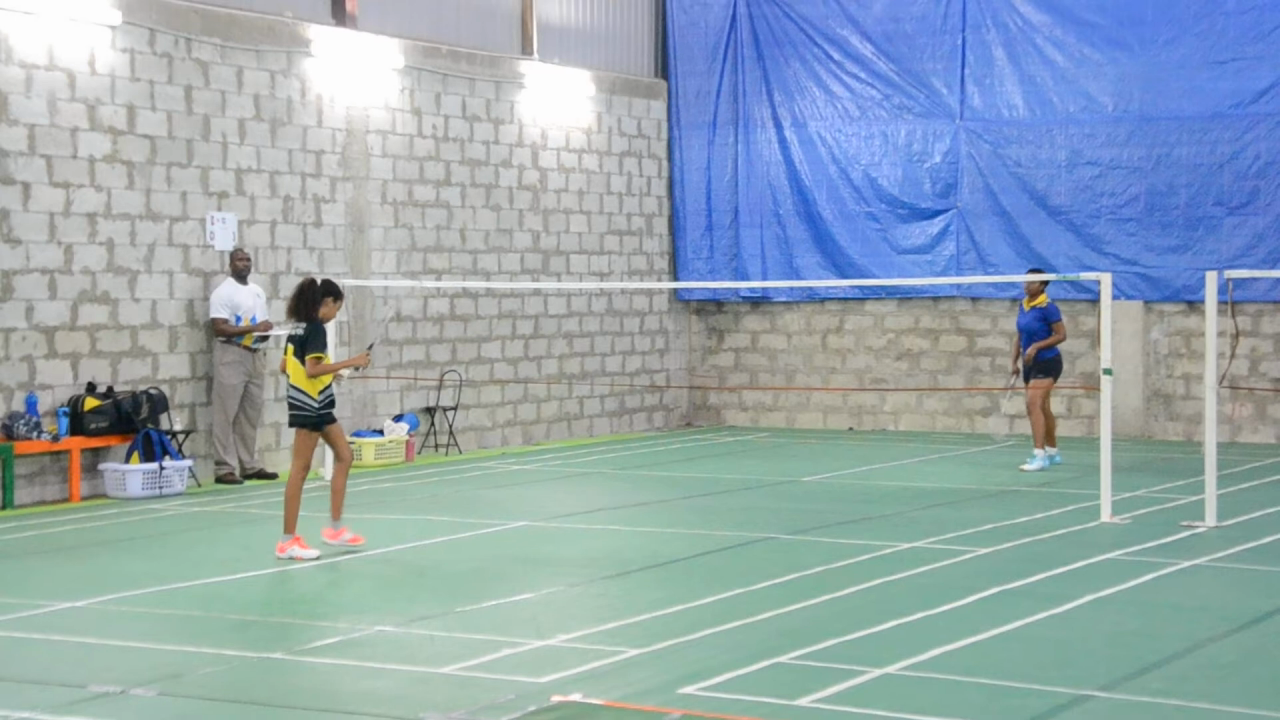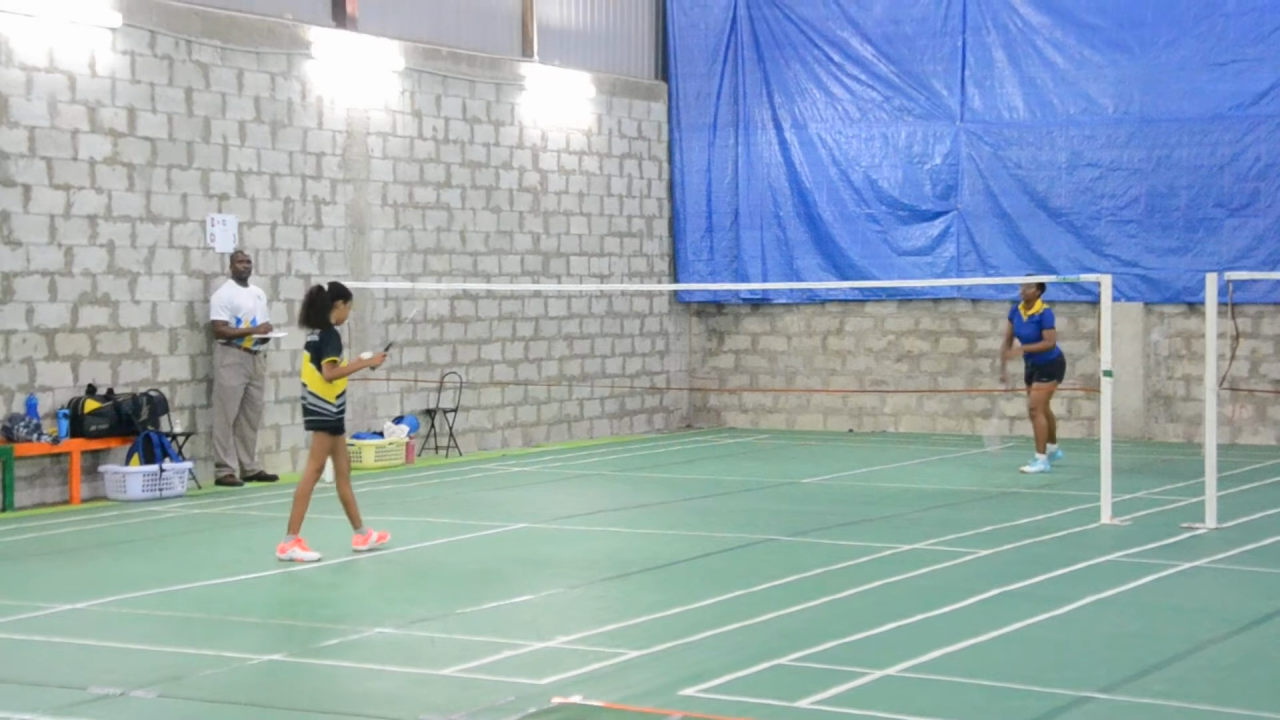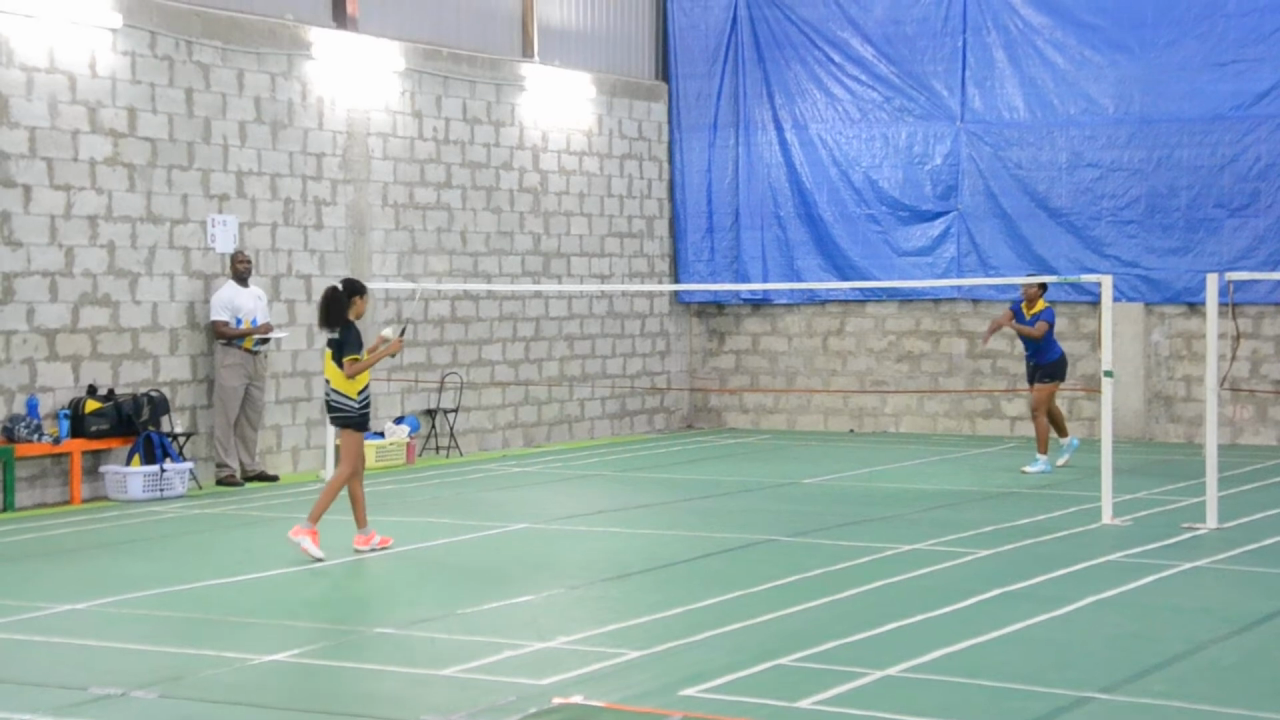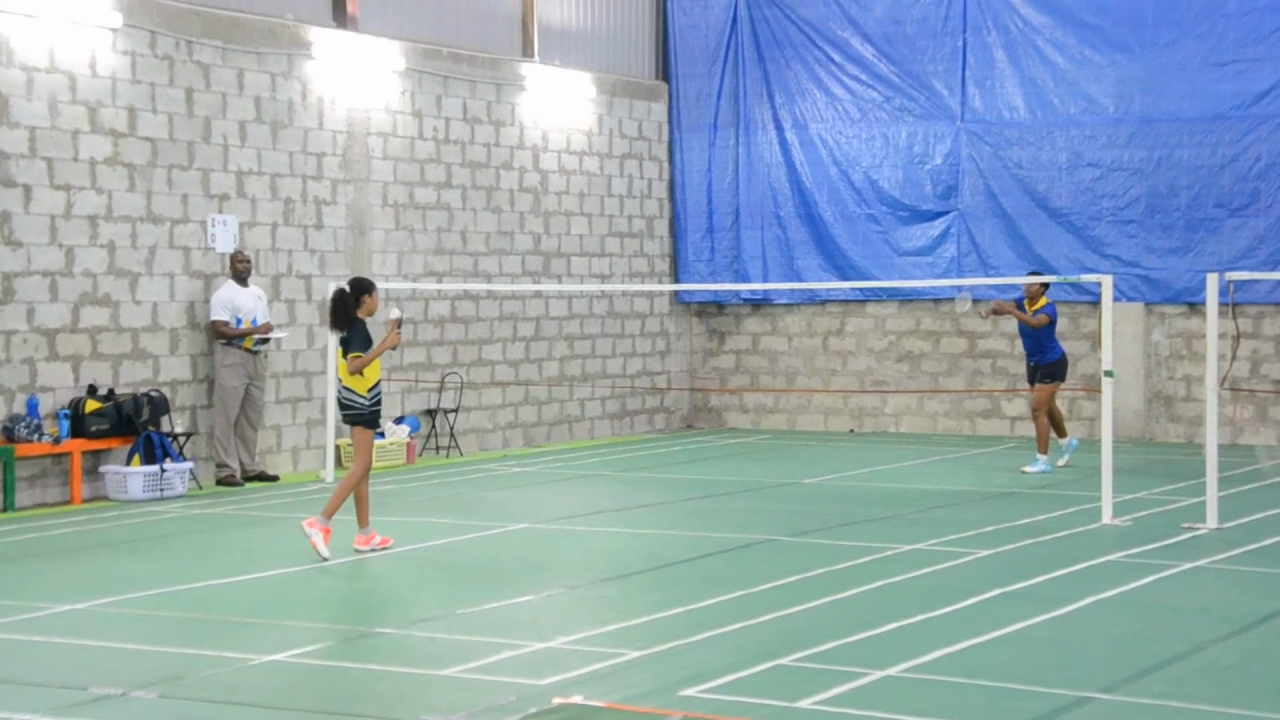
dt=0.3s
person 1, frame 1
left shoulder: (300, 327)
right shoulder: (316, 328)
left elbow: (284, 367)
right elbow: (312, 370)
right wrist: (350, 363)
left hip: (317, 406)
right hip: (310, 407)
left knee: (345, 457)
right knee: (300, 469)
left ankle: (335, 528)
right ankle: (288, 540)
person 1, frame 2
left shoulder: (316, 333)
right shoulder: (330, 334)
right elbow: (329, 374)
left wrist: (351, 365)
right wrist: (365, 364)
left hip: (326, 409)
right hip: (326, 410)
left knee: (343, 471)
right knee: (313, 473)
left ankle: (361, 534)
right ankle: (290, 541)
person 1, frame 3
left shoulder: (337, 329)
right shoulder: (350, 331)
right elbow: (350, 371)
left wrist: (373, 349)
right wrist: (385, 353)
left hip: (346, 405)
right hip: (350, 407)
left knee: (357, 469)
right knee: (346, 470)
left ankle: (364, 534)
right ankle: (306, 528)
person 1, frame 4
left shoulder: (356, 326)
right shoulder: (357, 328)
left elbow: (371, 359)
right elbow: (352, 367)
left wrist: (391, 334)
right wrist: (384, 346)
left hip: (361, 404)
right hip: (361, 405)
left knee: (364, 467)
right knee: (359, 468)
left ankle: (365, 535)
right ankle: (320, 523)
person 2, frame 1
left shoulder: (258, 291)
right shoulder: (223, 292)
right elbow: (219, 328)
left wrist: (266, 330)
right wrist: (252, 328)
left hip: (255, 355)
right hip: (231, 355)
left knee: (251, 413)
right knee: (226, 414)
left ankle: (250, 465)
right ankle: (224, 469)
person 2, frame 2
left shoulder: (259, 293)
right shoulder: (223, 294)
right elbow: (219, 331)
left wrist: (266, 332)
right wrist: (252, 330)
left hip: (256, 357)
right hip: (232, 357)
left knee: (252, 415)
right knee: (227, 416)
left ankle: (250, 467)
right ankle: (225, 470)
person 2, frame 3
left shoulder: (259, 294)
right shoulder: (224, 295)
right elbow: (219, 331)
left wrist: (267, 333)
right wrist: (252, 331)
left hip: (256, 358)
right hip: (232, 358)
left knee: (252, 416)
right knee: (227, 417)
left ankle: (251, 468)
right ankle: (225, 471)
person 2, frame 4
left shoulder: (259, 293)
right shoulder: (223, 295)
right elbow: (219, 331)
left wrist: (267, 333)
right wrist: (253, 331)
left hip: (256, 357)
right hip: (232, 357)
left knee: (252, 416)
right knee: (228, 417)
left ankle: (251, 467)
right ankle: (225, 471)
person 3, frame 1
left shoulder: (1048, 307)
right shoulder: (1023, 305)
left elbow: (1061, 335)
left wrist: (1036, 347)
right wrist: (1015, 360)
left hip: (1046, 362)
right hip: (1030, 363)
left knee: (1033, 405)
right knee: (1042, 407)
left ankle: (1040, 457)
right ankle: (1052, 453)
person 3, frame 2
left shoulder: (1045, 313)
right shoulder: (1015, 310)
left elbow: (1049, 344)
right elbow: (1007, 339)
left wrist: (1022, 349)
right wrist: (1003, 366)
left hip: (1050, 364)
right hip: (1031, 364)
left knee: (1035, 409)
right knee: (1042, 408)
left ankle: (1042, 460)
right ankle: (1053, 448)
person 3, frame 3
left shoulder: (1046, 311)
right shoulder: (1018, 307)
left elbow: (1037, 333)
right elbow: (1001, 320)
left wrist: (1010, 324)
right wrist: (989, 331)
left hip: (1051, 363)
right hip: (1033, 363)
left knee: (1037, 409)
right knee: (1047, 406)
left ankle: (1042, 461)
right ankle: (1068, 442)
person 3, frame 4
left shoulder: (1048, 307)
right shoulder: (1021, 304)
left elbow: (1035, 323)
right elbow: (1004, 308)
left wrist: (1010, 310)
right wrist: (992, 310)
left hip: (1052, 363)
right hip: (1034, 363)
left knee: (1038, 410)
right knee: (1048, 406)
left ankle: (1043, 461)
right ankle: (1067, 442)
